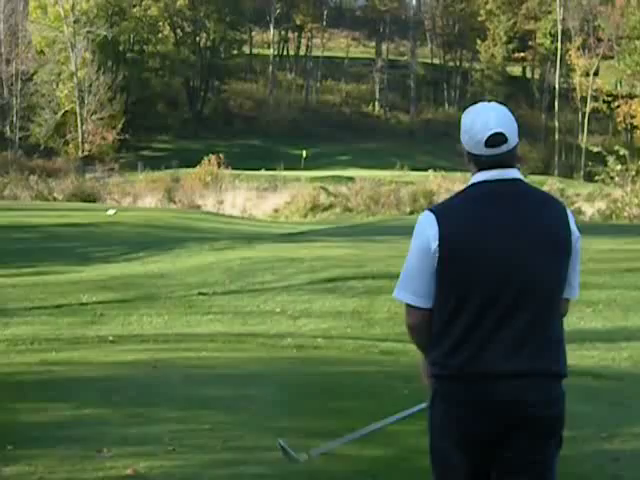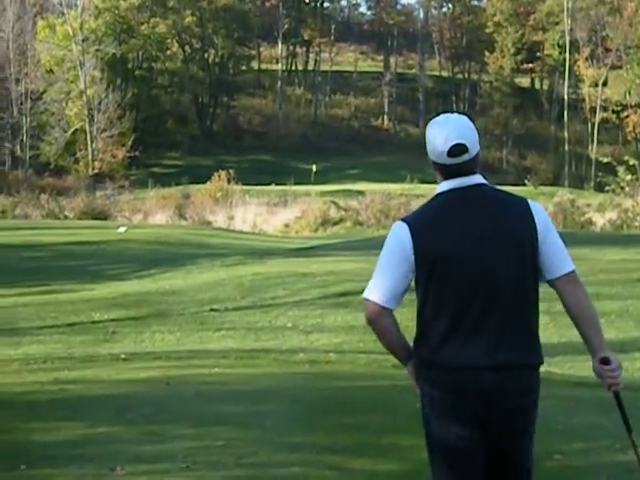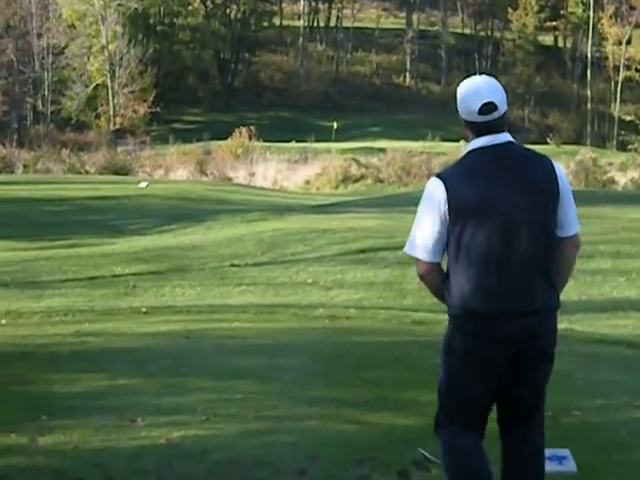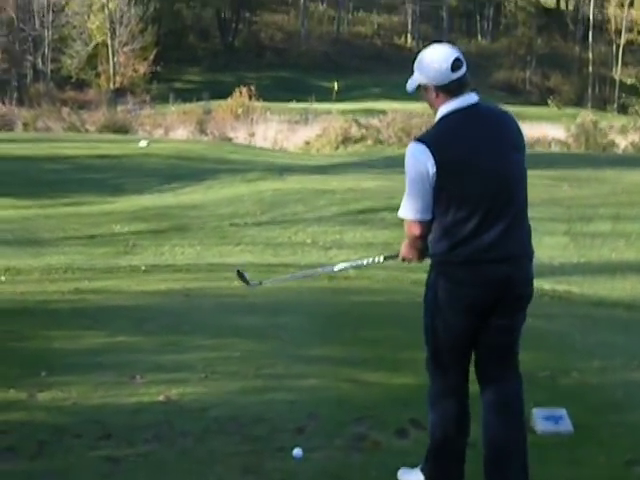
dt=0.5s
person 1, frame 1
left shoulder: (438, 220)
right shoulder: (558, 215)
left elbow: (415, 316)
right elbow: (562, 304)
left wrist: (436, 358)
left hip: (461, 390)
right hip: (539, 391)
person 1, frame 2
left shoulder: (412, 229)
right shoulder: (527, 213)
left elbow: (375, 311)
right elbow: (569, 286)
left wrist: (410, 360)
right wrist: (600, 353)
left hip: (450, 384)
right hip: (517, 380)
person 1, frame 3
left shoulder: (446, 184)
right shoulder: (548, 170)
left elbow: (426, 269)
right elbow: (569, 244)
left hip: (476, 328)
right hip: (537, 323)
left knee: (459, 428)
right knee: (524, 429)
person 1, frame 4
left shoulder: (426, 147)
right shoulder: (508, 125)
left elbow: (416, 228)
left wrist: (414, 249)
left hip: (458, 276)
right hip: (513, 269)
left knee: (447, 374)
right knee: (501, 375)
